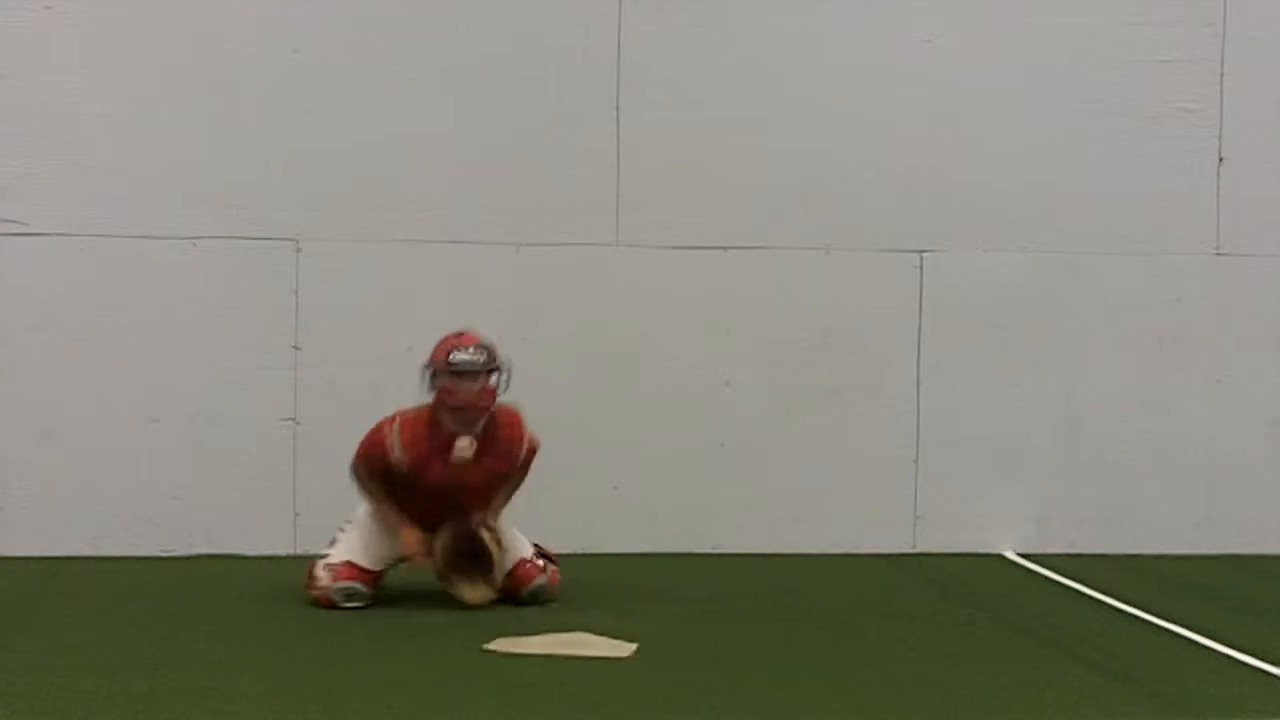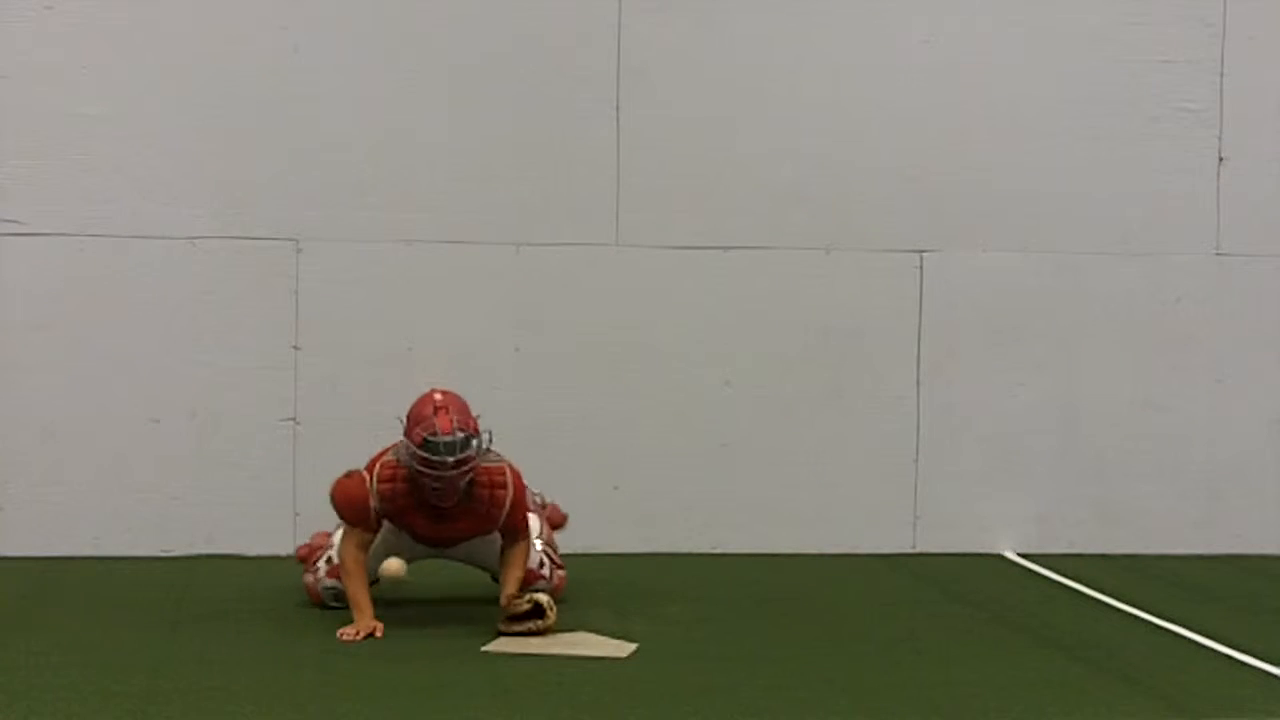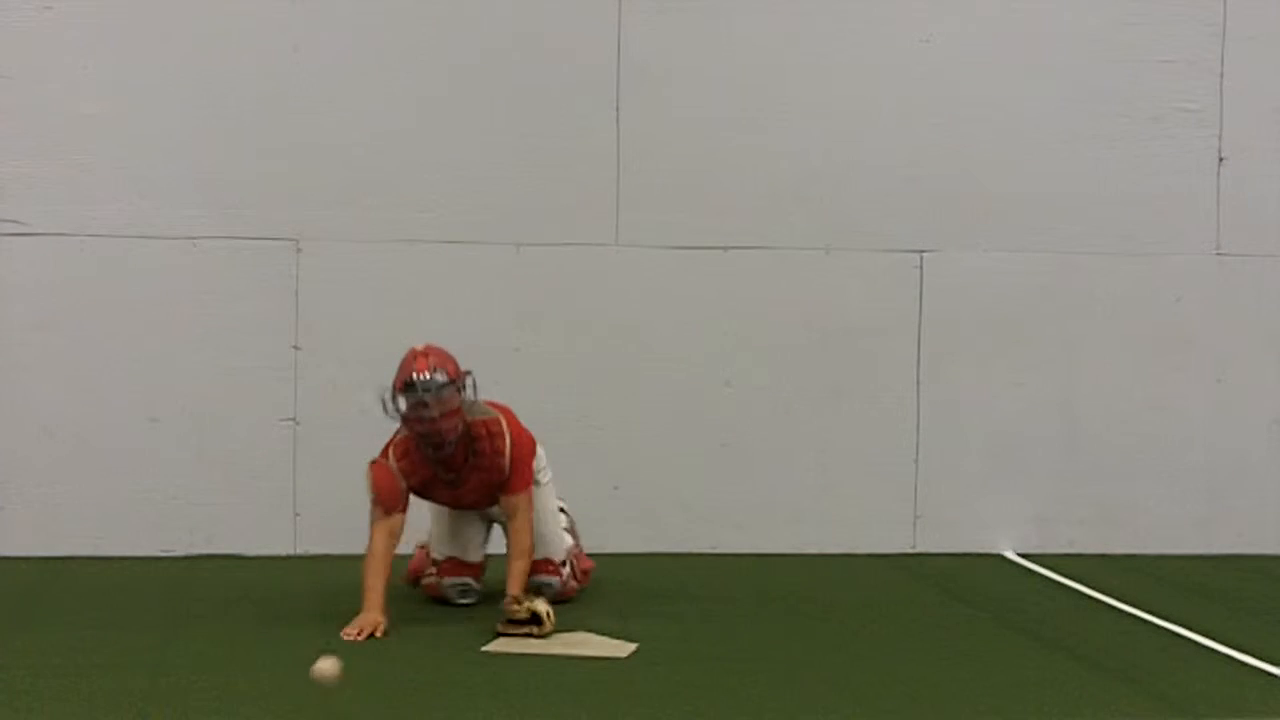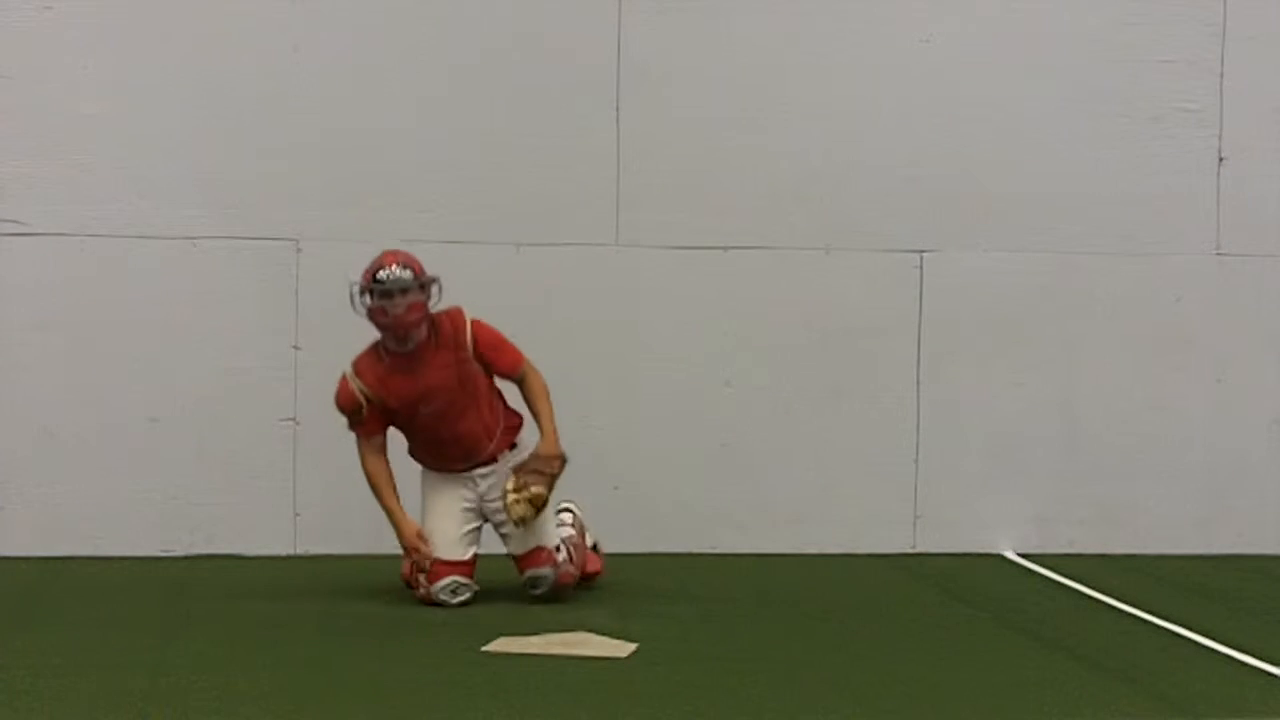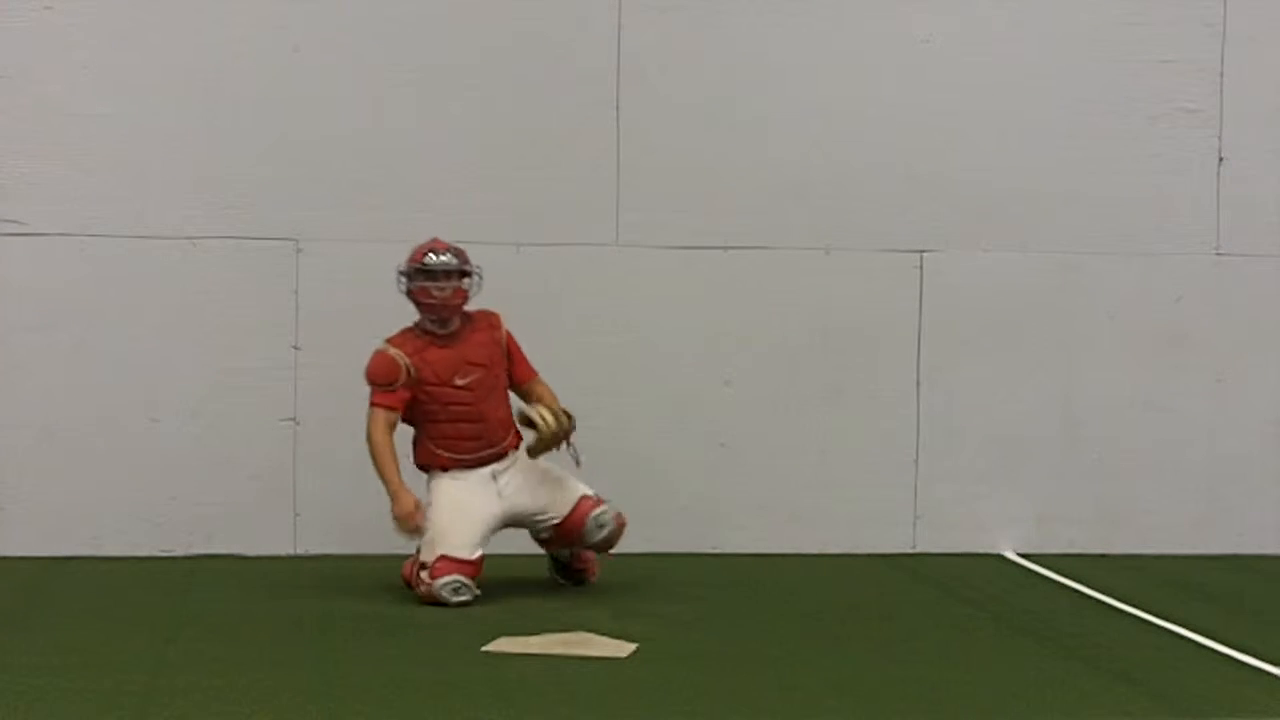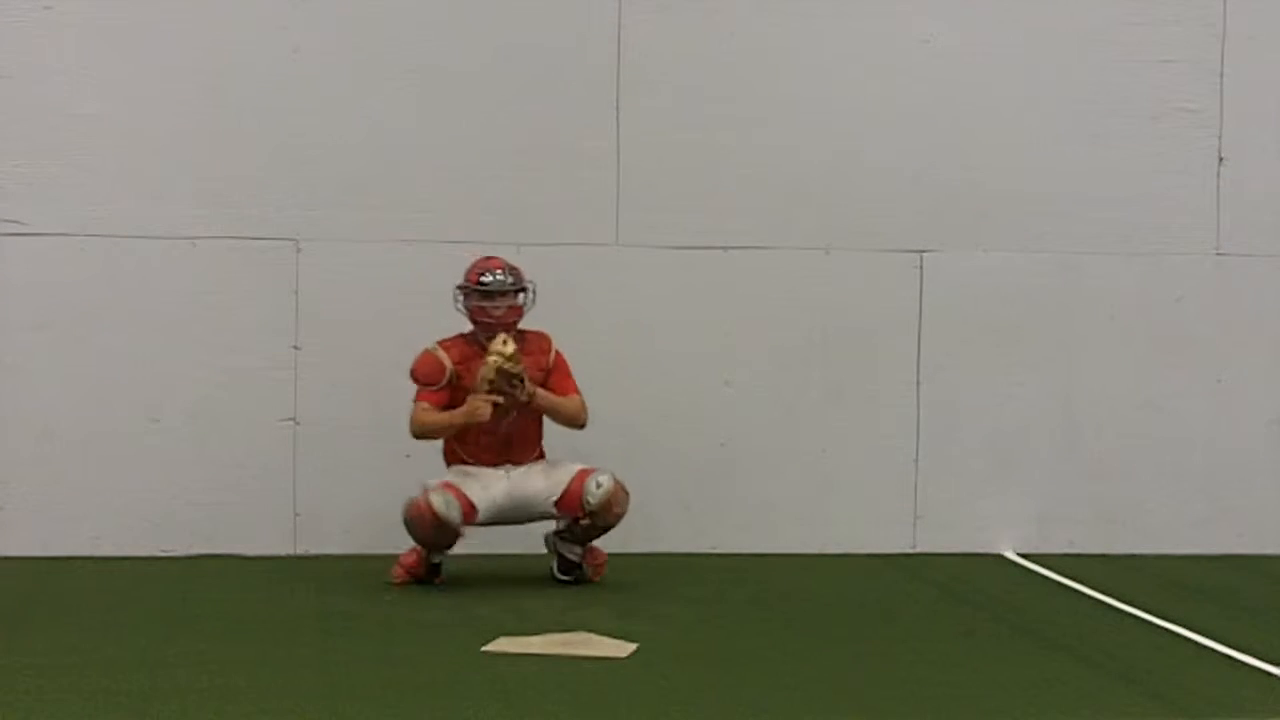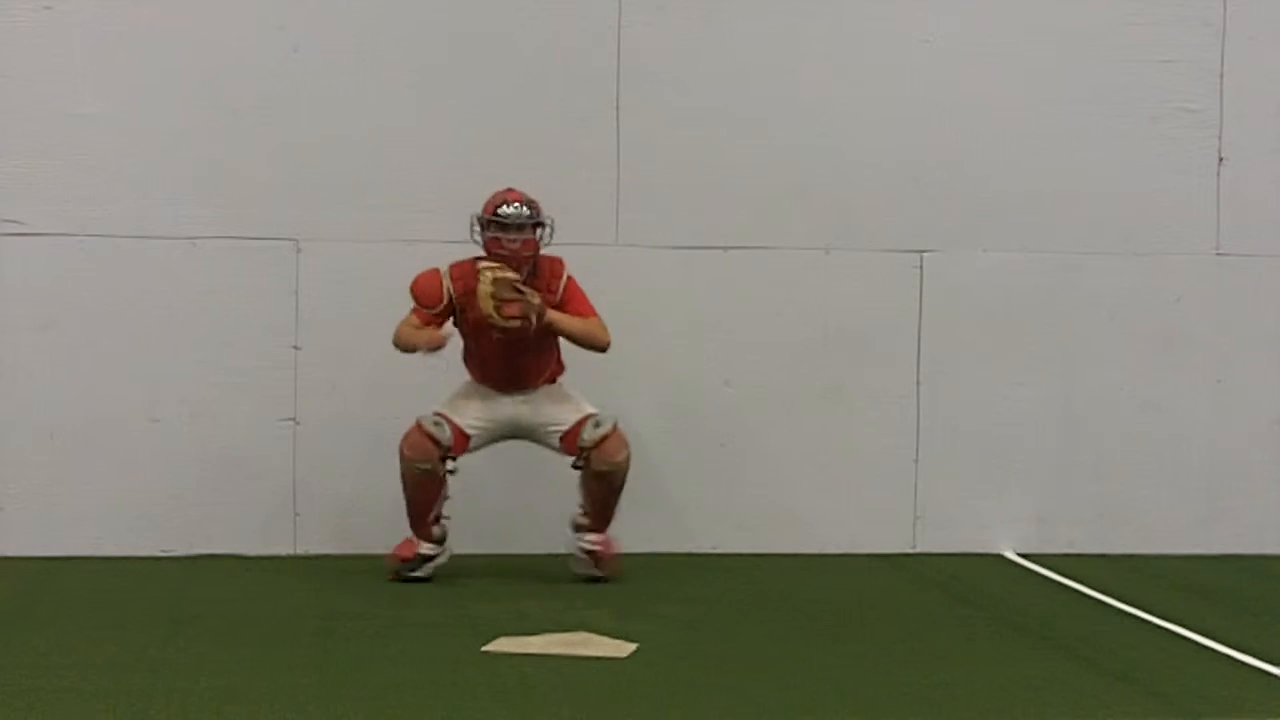
dt=0.4s
person 1, frame 1
left shoulder: (510, 429)
right shoulder: (401, 434)
left elbow: (521, 461)
right elbow: (365, 474)
left wrist: (491, 513)
right wrist: (401, 527)
left hip: (466, 520)
right hip: (396, 515)
left knee: (539, 587)
right knee: (333, 592)
person 1, frame 2
left shoulder: (502, 482)
right shoulder: (384, 477)
left elbow: (515, 541)
right elbow: (355, 547)
left wrist: (510, 593)
right wrist: (363, 617)
left hip: (476, 535)
right hip: (401, 529)
left knee: (546, 584)
right knee: (325, 586)
left ankle: (532, 514)
person 1, frame 3
left shoulder: (500, 431)
right shoulder: (399, 455)
left elbow: (520, 518)
right elbow: (383, 534)
left wrist: (515, 592)
right wrist: (372, 609)
left hip: (516, 486)
right hip: (452, 501)
left knee: (553, 585)
right knee: (455, 589)
left ankle: (559, 526)
right ankle: (433, 550)
person 1, frame 4
left shoulder: (462, 332)
right shoulder: (366, 375)
left elbow: (527, 375)
right elbow: (373, 456)
left wrist: (550, 439)
right wrist: (401, 523)
left hip: (507, 463)
right hip: (444, 480)
left knee: (550, 580)
right knee: (447, 591)
left ankle: (568, 527)
right ankle: (419, 558)
person 1, frame 5
left shoulder: (491, 329)
right shoulder: (400, 354)
left elbow: (533, 387)
right elbow: (379, 429)
left wrist: (555, 413)
right wrist: (399, 494)
left hip: (516, 468)
right hip: (456, 482)
left knee: (605, 527)
right knee: (448, 589)
left ankle: (557, 544)
right ankle: (428, 554)
person 1, frame 6
left shoulder: (541, 349)
right shoulder: (448, 356)
left elbow: (578, 416)
right elbow: (418, 425)
left wrist: (533, 395)
right wrist: (462, 416)
left hip: (532, 474)
right hip: (472, 477)
left knee: (611, 496)
right knee: (423, 512)
left ankle: (568, 545)
right ankle: (433, 551)
person 1, frame 7
left shoulder: (555, 277)
right shoulder: (458, 279)
left elbow: (601, 339)
right elbow: (403, 335)
left wrist: (545, 314)
right wrist: (423, 337)
left hip: (544, 396)
right hip: (483, 396)
left knee: (611, 447)
right knee: (418, 447)
left ankle: (590, 537)
right ankle: (428, 543)
